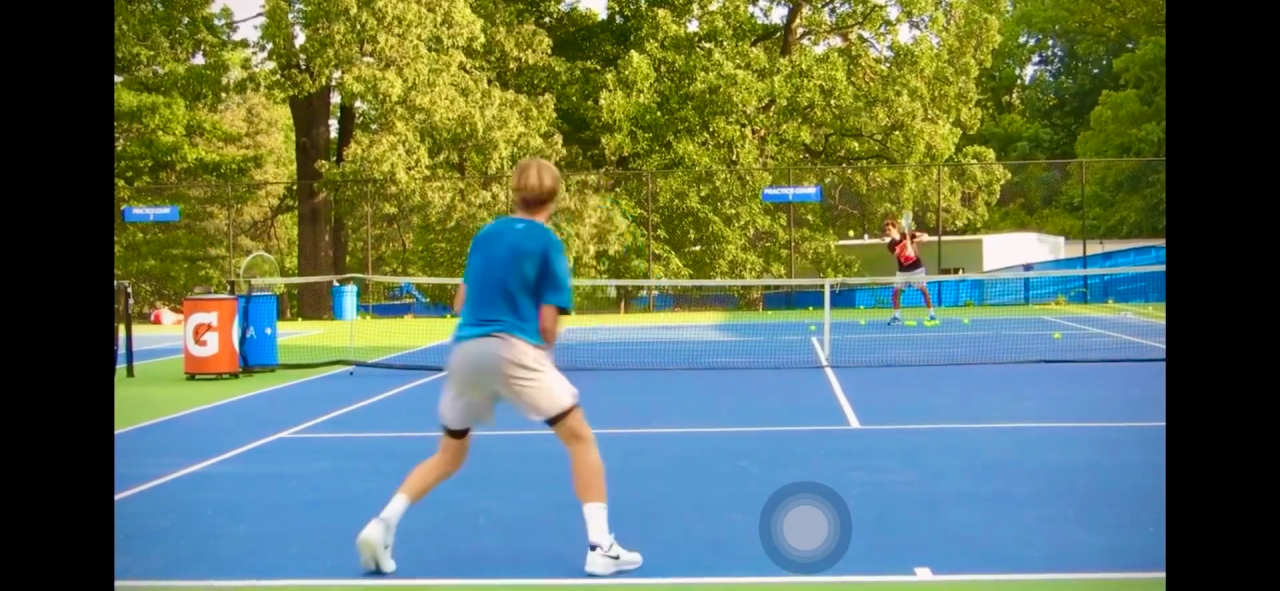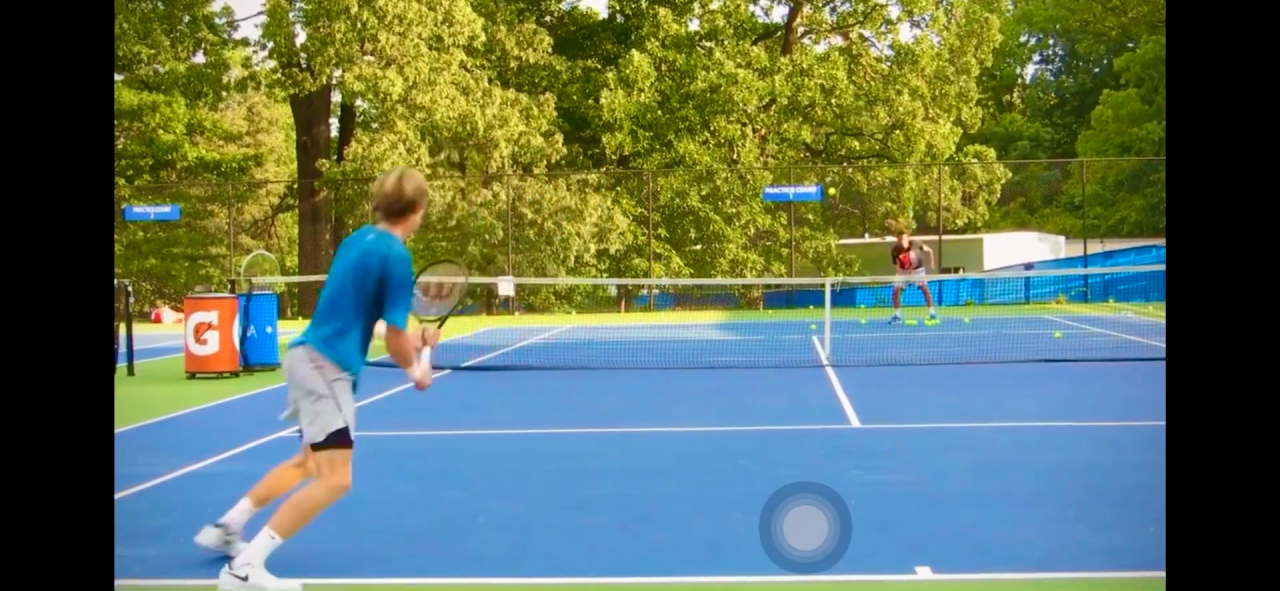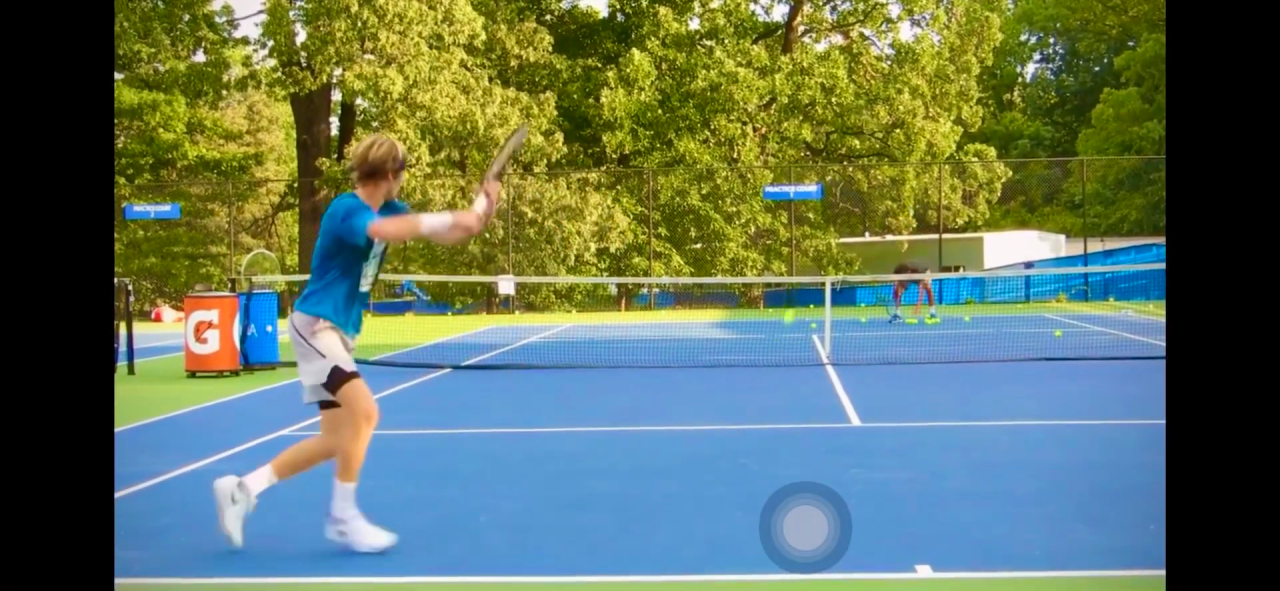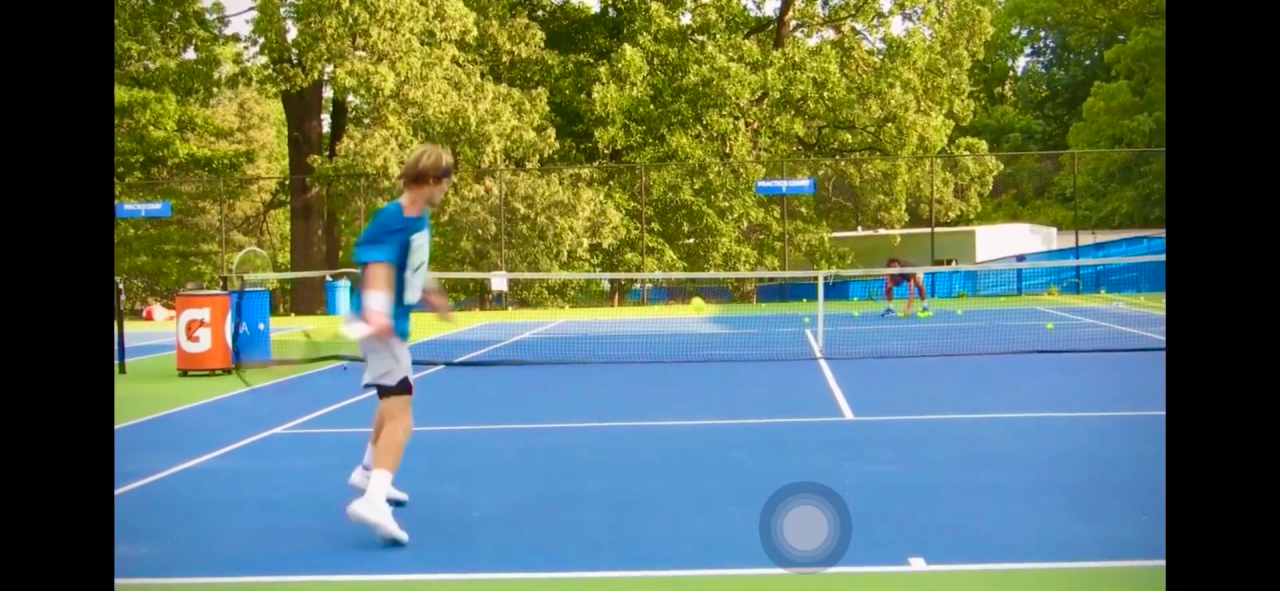
dt=0.4s
person 1, frame 1
left shoulder: (485, 235)
right shoulder: (549, 245)
right elbow: (548, 323)
right wrist: (540, 354)
left hip: (465, 352)
right hip: (514, 353)
left knee: (448, 455)
right knee: (581, 441)
left ankle: (381, 526)
right ankle: (599, 546)
person 1, frame 2
left shoulder: (357, 241)
right shoulder: (396, 258)
right elbow: (395, 338)
left wrist: (411, 339)
right wrist: (415, 370)
left hip: (309, 356)
right hip: (325, 369)
left knee: (308, 464)
right knee: (334, 480)
left ankle: (224, 527)
person 1, frame 3
left shoulder: (388, 210)
right shoulder: (345, 208)
left elbow: (440, 231)
right elbow: (380, 233)
left wrist: (479, 207)
right wrist: (455, 219)
left hip: (336, 330)
right hip: (315, 326)
left knee: (335, 438)
right knee: (363, 411)
left ankle: (241, 491)
right ankle: (346, 519)
person 1, frame 4
left shoulder: (419, 219)
right shoulder: (393, 226)
right elbow: (376, 274)
left wrist: (427, 292)
right wrist: (376, 315)
left hip: (391, 326)
right hip: (383, 330)
left knee: (394, 402)
right knee: (399, 417)
left ankle: (367, 473)
right ankle: (372, 502)
